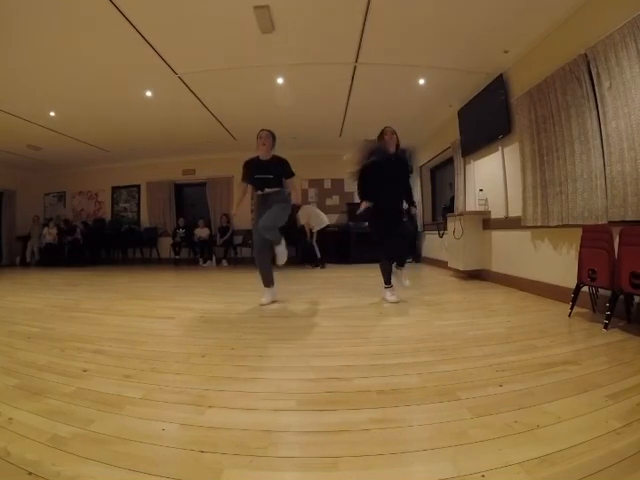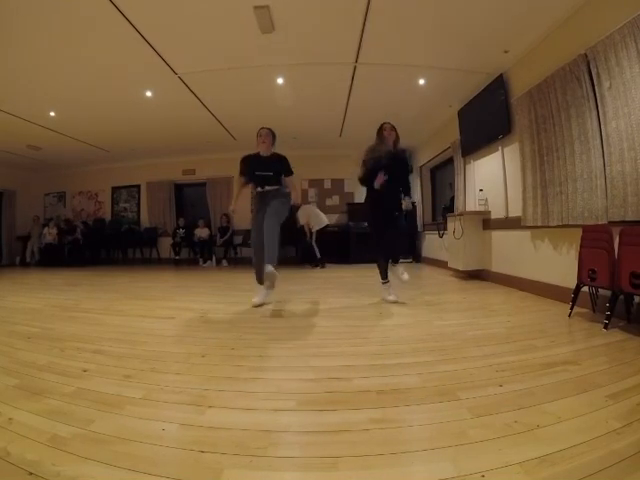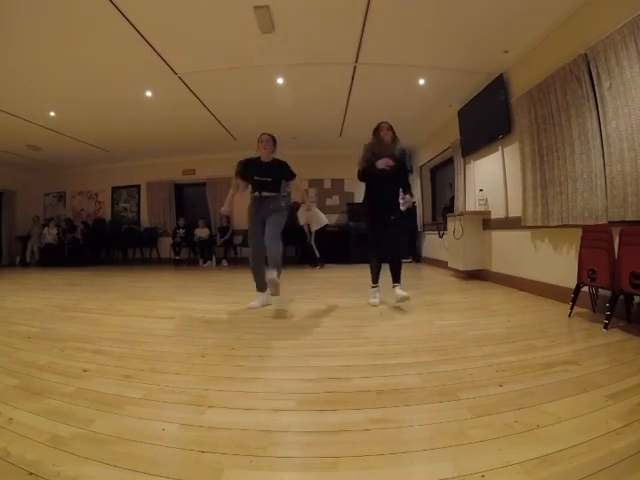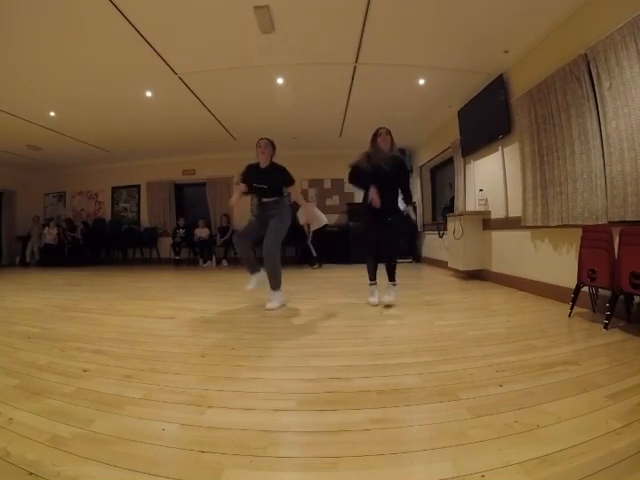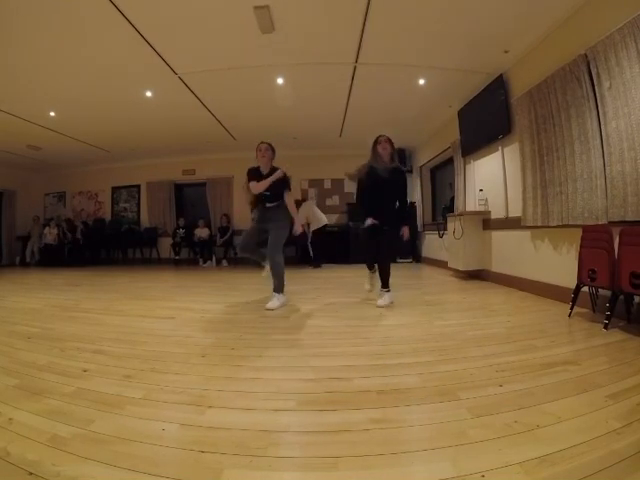
dt=0.1s
person 1, frame 1
left shoulder: (402, 159)
right shoulder: (375, 159)
right elbow: (363, 180)
left wrist: (412, 204)
right wrist: (364, 200)
left hip: (396, 209)
right hip: (377, 209)
left knee: (402, 243)
right knee: (385, 247)
left ankle: (399, 268)
right ankle: (388, 288)
person 1, frame 2
left shoulder: (401, 156)
right shoulder: (373, 155)
right elbow: (364, 179)
left wrist: (406, 196)
right wrist: (374, 182)
left hip: (394, 206)
right hip: (376, 206)
left knee: (395, 239)
right knee: (381, 243)
left ankle: (395, 264)
right ankle: (385, 284)
person 1, frame 3
left shoulder: (399, 155)
right shoulder: (371, 153)
left elbow: (404, 178)
right elbow: (362, 175)
left wrist: (408, 193)
right wrist: (376, 165)
left hip: (392, 206)
right hip: (373, 206)
left knee: (395, 244)
right knee: (376, 246)
left ankle: (396, 286)
right ankle: (375, 288)
person 1, frame 4
left shoulder: (399, 161)
right shoulder: (369, 160)
left elbow: (404, 185)
right elbow: (354, 176)
left wrist: (408, 204)
right wrist: (370, 188)
left hip: (391, 211)
right hip: (372, 211)
left knee: (390, 246)
right knee: (372, 248)
left ankle: (391, 287)
right ankle: (372, 287)
person 1, frame 5
left shoulder: (398, 172)
right shoulder: (369, 170)
left elbow: (403, 199)
right elbow: (361, 195)
left wrist: (405, 223)
right wrist: (367, 216)
left hip: (391, 218)
right hip: (372, 217)
left knee: (384, 253)
right knee: (371, 252)
left ankle: (386, 291)
right ankle: (371, 271)
person 2, frame 1
left shoulder: (281, 162)
right shoulder: (250, 164)
left elbow: (290, 184)
right elbow: (246, 187)
left wrist: (296, 202)
right wrist: (237, 206)
left hip: (280, 202)
right hip: (261, 204)
left knee: (264, 226)
right knee: (260, 251)
left ankle: (278, 242)
right ankle: (269, 291)
person 2, frame 2
left shoulder: (280, 159)
right shoulder: (249, 160)
left elbow: (290, 181)
right elbow: (241, 182)
left wrist: (295, 197)
right wrist: (234, 202)
left hip: (279, 199)
right hip: (260, 201)
left knee: (269, 228)
right knee: (257, 245)
left ankle: (270, 267)
right ankle: (263, 290)
person 2, frame 3
left shoulder: (281, 165)
right shoulder: (248, 164)
left elbow: (294, 184)
right elbow: (237, 184)
right wrist: (227, 204)
left hip: (276, 207)
right hip: (257, 207)
left knee: (272, 237)
right knee: (256, 251)
left ankle: (273, 275)
right ankle: (262, 295)
person 2, frame 4
left shoulder: (280, 170)
right shoulder: (250, 169)
left elbow: (294, 191)
right elbow: (241, 188)
left wrist: (308, 209)
right wrist: (235, 198)
left hip: (279, 211)
right hip: (261, 211)
left knee: (270, 248)
right knee: (241, 239)
left ankle: (277, 294)
right ankle: (256, 273)
person 2, frame 5
left shoulder: (281, 176)
right shoulder: (252, 172)
left elbow: (288, 199)
right elbow: (255, 189)
left wrist: (297, 221)
right wrist: (273, 177)
left hip: (279, 216)
right hip: (261, 215)
left knee: (274, 252)
right knee: (244, 245)
left ankle: (279, 295)
right ankle: (266, 259)
